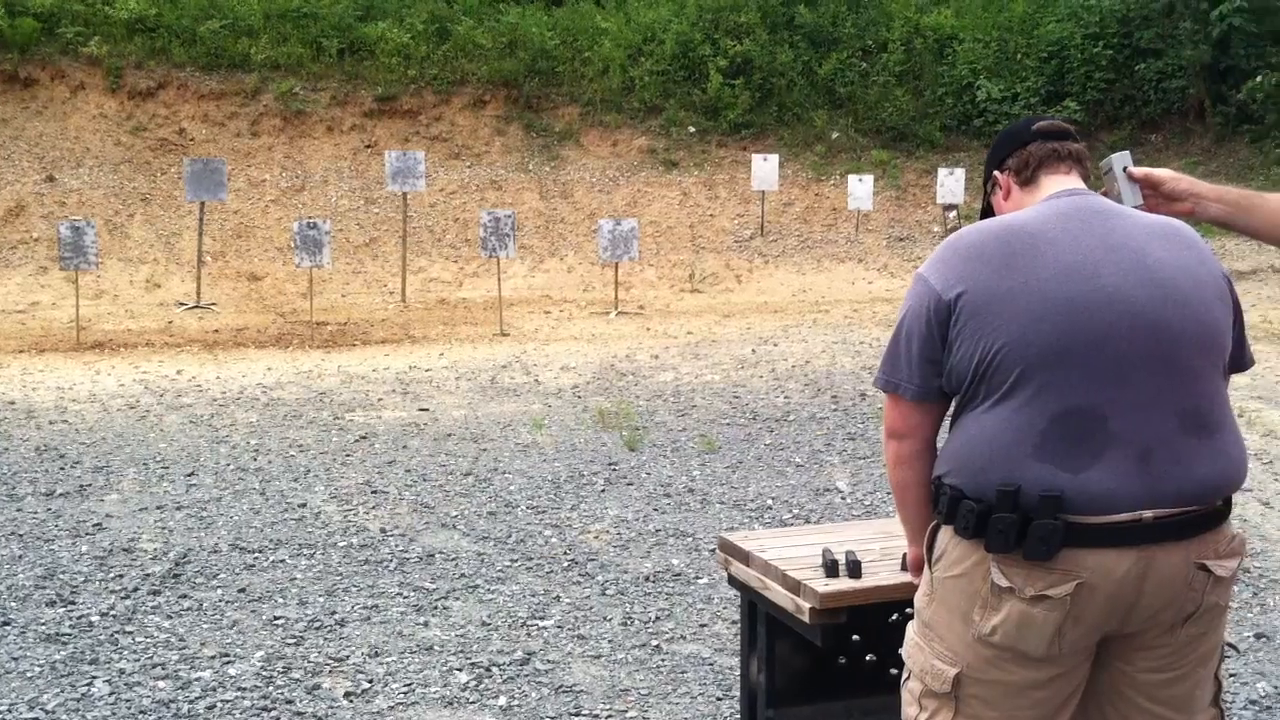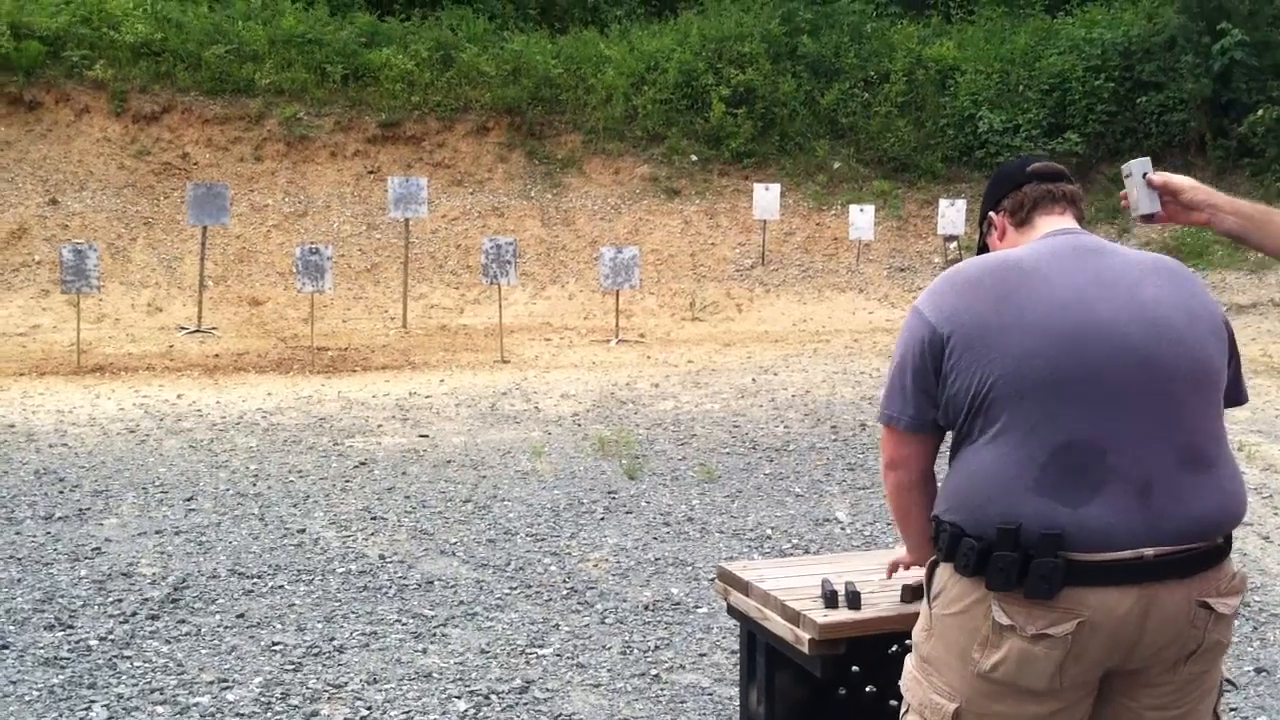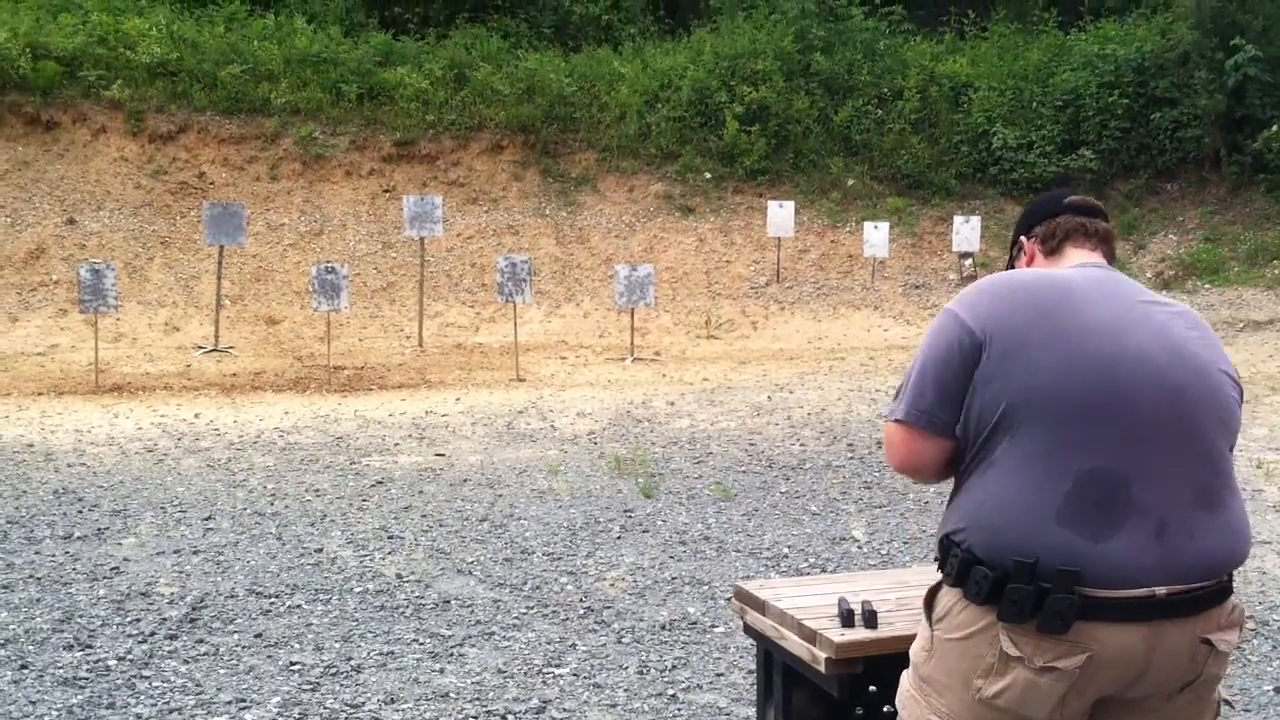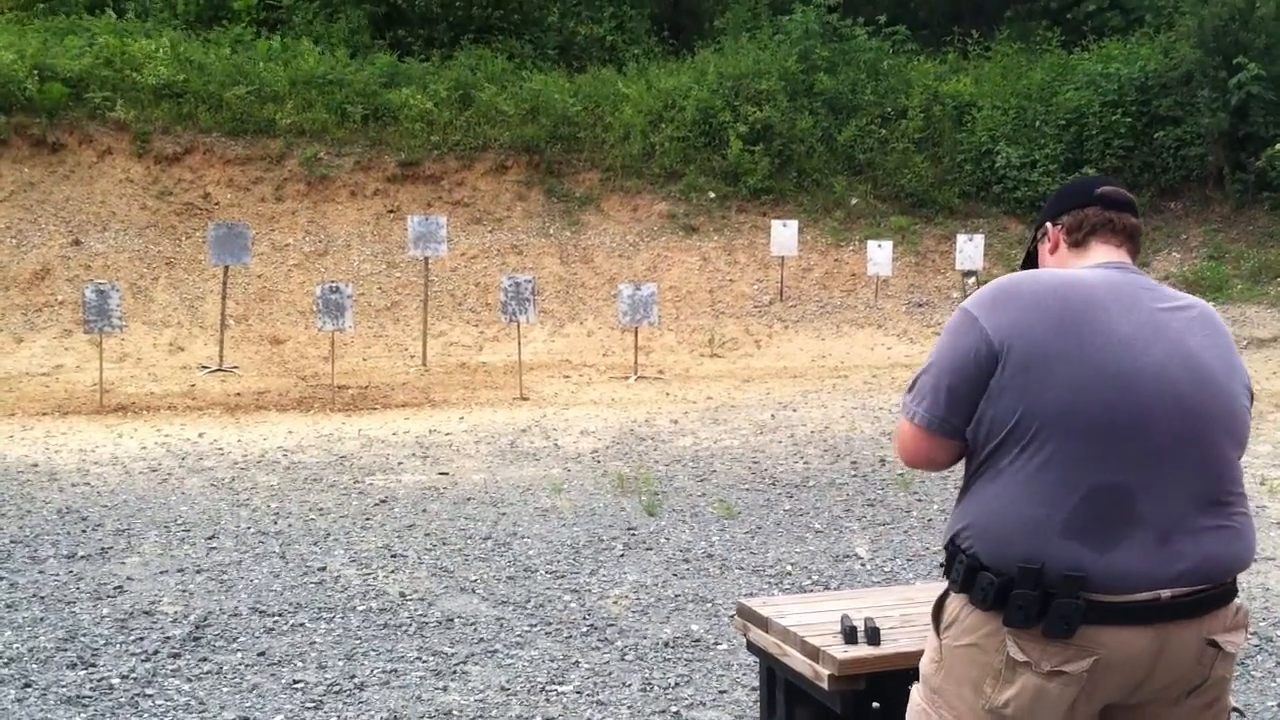
dt=0.5s
person 1, frame 1
left shoulder: (964, 259)
right shoulder: (1192, 252)
left elbow: (907, 434)
right elbow: (1205, 401)
left wrist: (923, 543)
left hip: (1021, 566)
right hip: (1186, 558)
person 1, frame 2
left shoulder: (958, 295)
right shoulder: (1186, 288)
left elbow: (903, 462)
right elbow: (1197, 433)
left wrist: (924, 555)
left hip: (1024, 601)
right hip: (1187, 591)
person 1, frame 3
left shoulder: (994, 303)
right shoulder: (1196, 333)
left elbow: (908, 451)
right elbow: (1196, 468)
left hip: (1027, 628)
right hip: (1186, 626)
person 1, frame 4
left shoulder: (1011, 304)
right shoulder: (1209, 328)
left elbow: (919, 447)
right elbow: (1207, 462)
left hip: (1034, 635)
right hip: (1191, 631)
